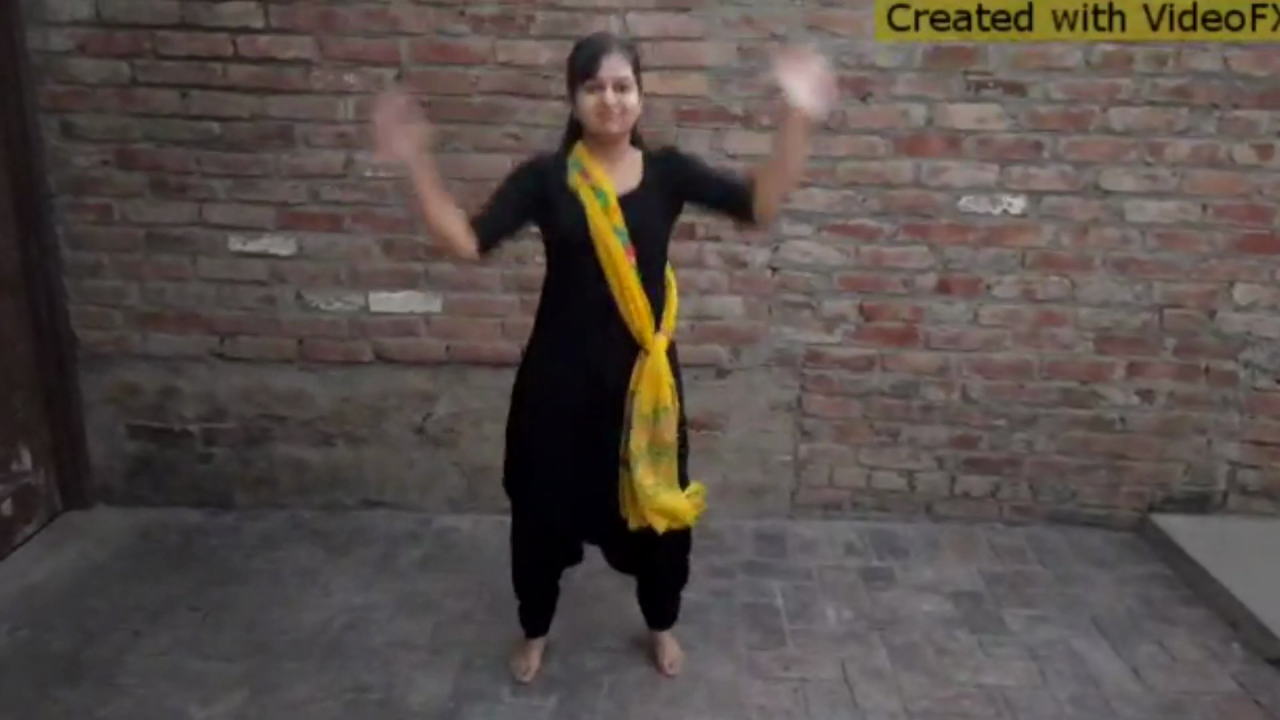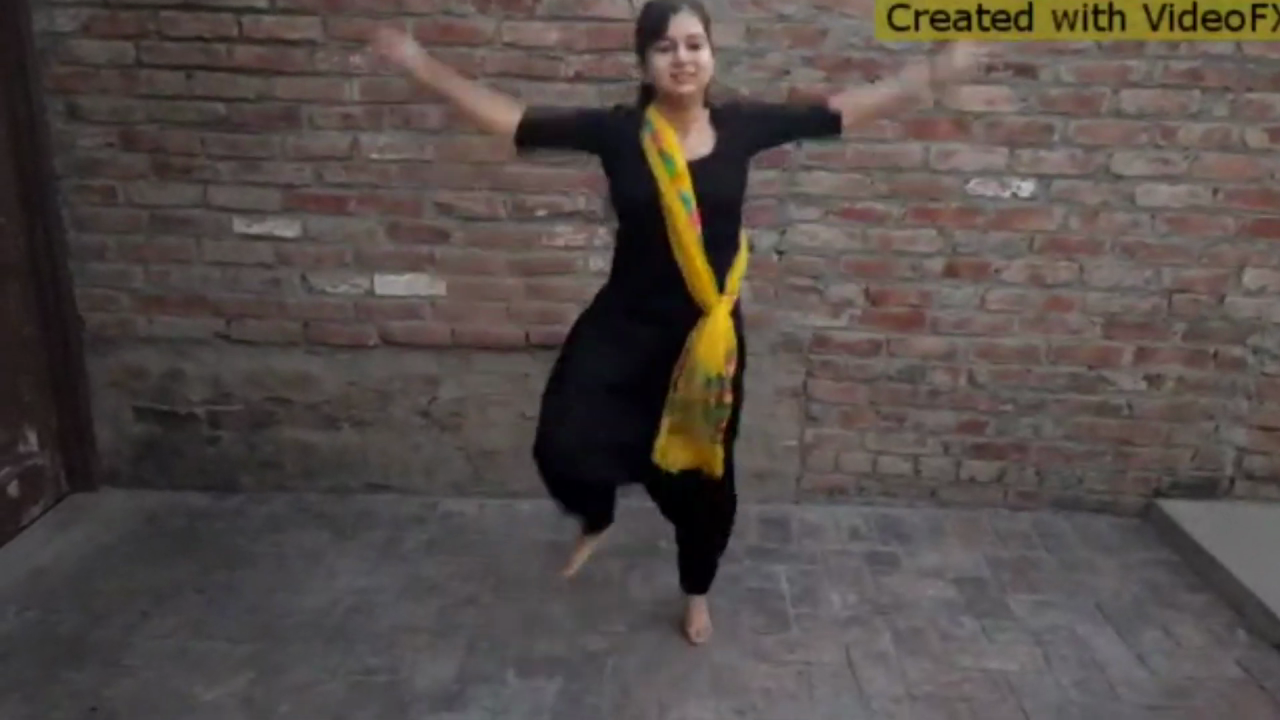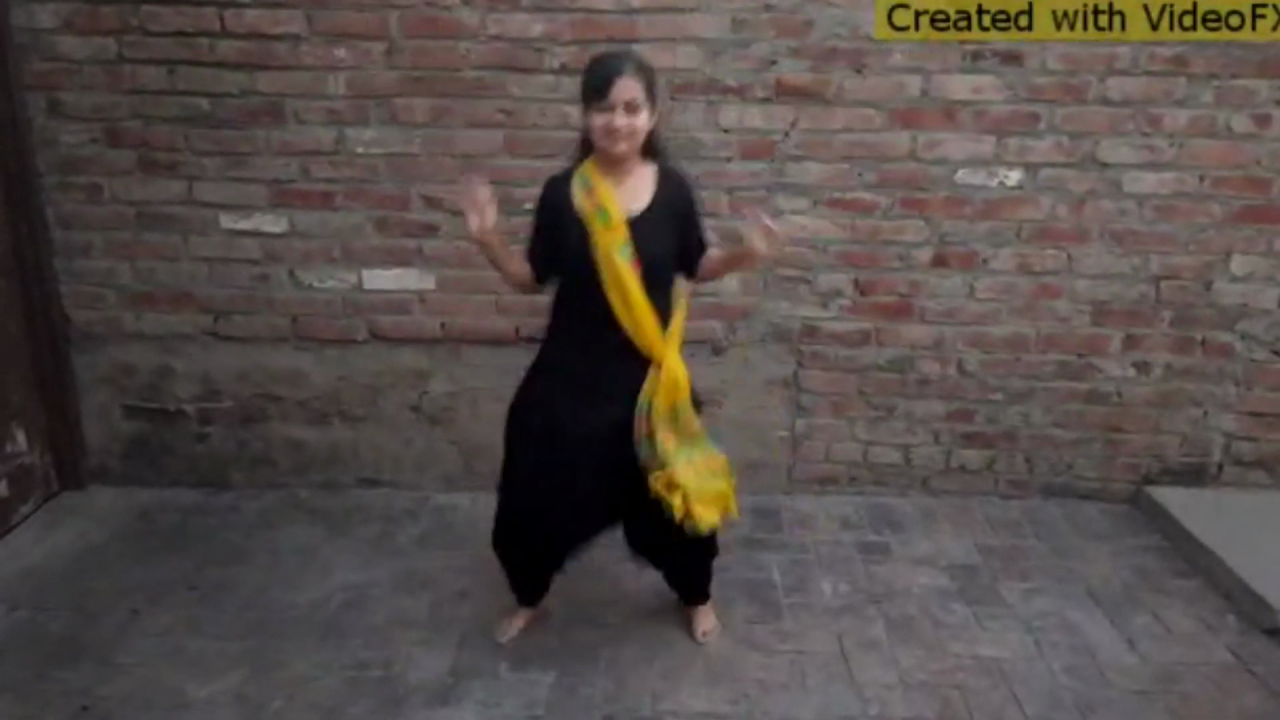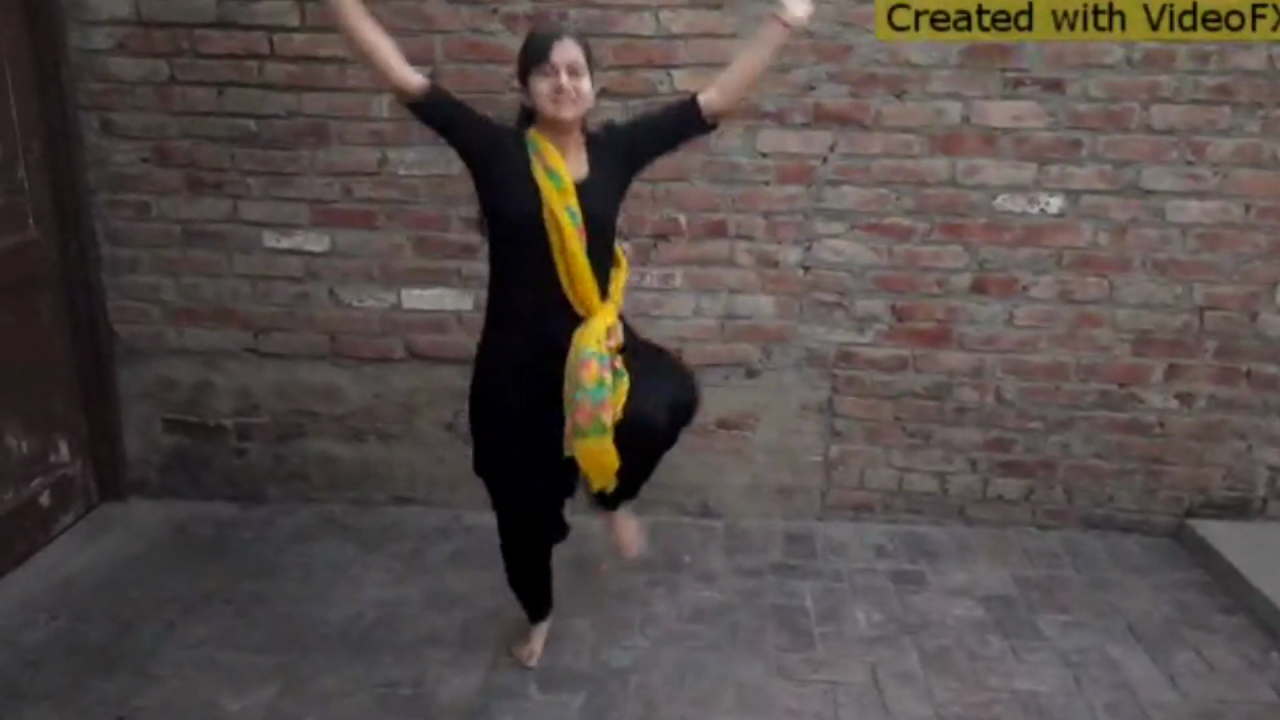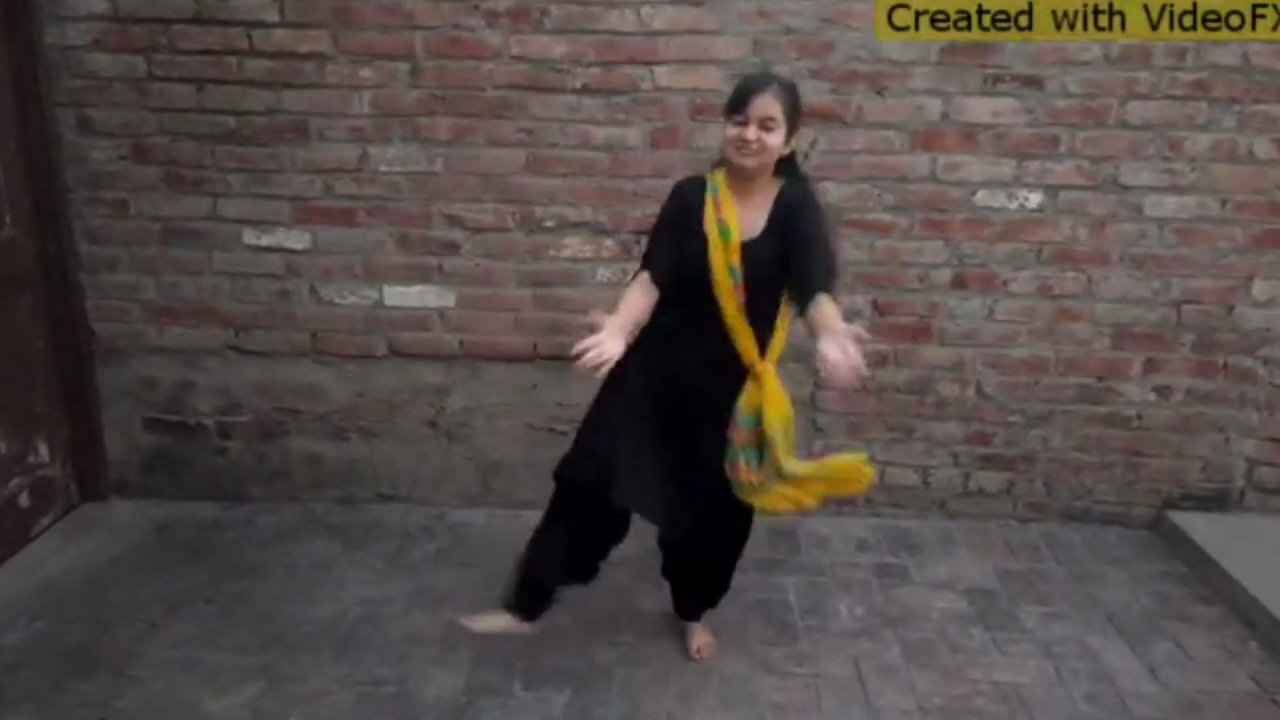
dt=1s
person 1, frame 1
left shoulder: (667, 169)
right shoulder: (544, 176)
left elbow: (760, 205)
right elbow: (467, 242)
left wrist: (795, 121)
right wrist: (418, 164)
left hip: (642, 369)
right hip: (560, 369)
left knee: (657, 505)
right knee: (543, 507)
left ankle: (661, 625)
right ankle: (535, 629)
person 1, frame 2
left shoulder: (739, 123)
right shoulder: (616, 130)
left elbow: (836, 115)
right elbow: (519, 125)
left wrist: (925, 79)
right wrist: (431, 74)
left hip: (711, 330)
right hip: (627, 322)
left knee: (706, 466)
right knee: (568, 441)
left ankle: (696, 591)
right ankle: (594, 518)
person 1, frame 3
left shoulder: (673, 189)
right shoulder: (561, 193)
left elbow: (699, 266)
right elbow: (530, 276)
left wrist: (745, 253)
right wrist: (489, 240)
left hip: (650, 377)
right hip: (567, 378)
left knee: (667, 507)
right knee: (534, 508)
left ankle: (696, 597)
right ankle: (527, 597)
person 1, frame 4
left shoulder: (615, 146)
right shoulder: (495, 149)
left elbow: (711, 103)
right elbow: (404, 80)
left hip: (597, 338)
right hip: (517, 351)
left knee: (656, 409)
right knee: (523, 498)
left ankle: (613, 498)
right ankle: (538, 615)
person 1, frame 5
left shoulder: (798, 205)
right shoulder: (688, 196)
left elbow: (814, 293)
right elbow: (652, 277)
left wrist: (833, 340)
right wrist: (617, 330)
left hip: (730, 381)
right hip: (657, 364)
left knee: (720, 514)
right knee: (592, 479)
left ankle: (693, 612)
right ankle: (523, 604)
